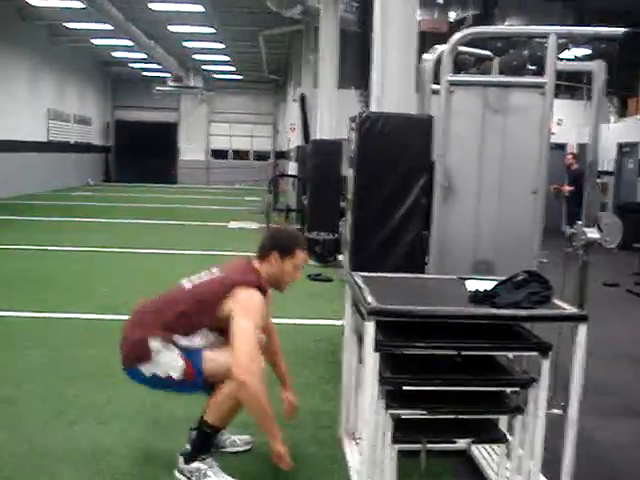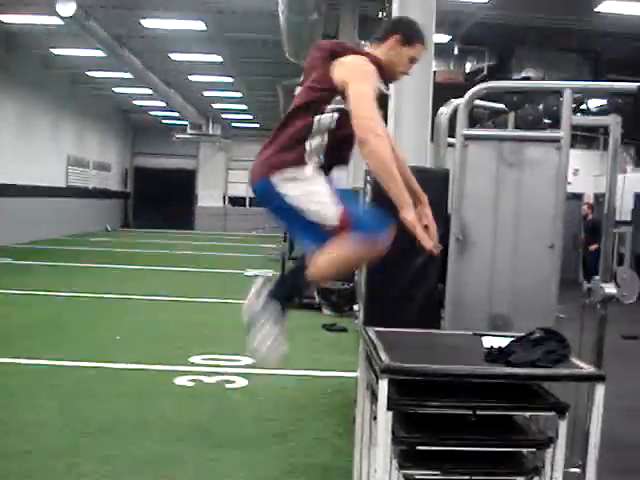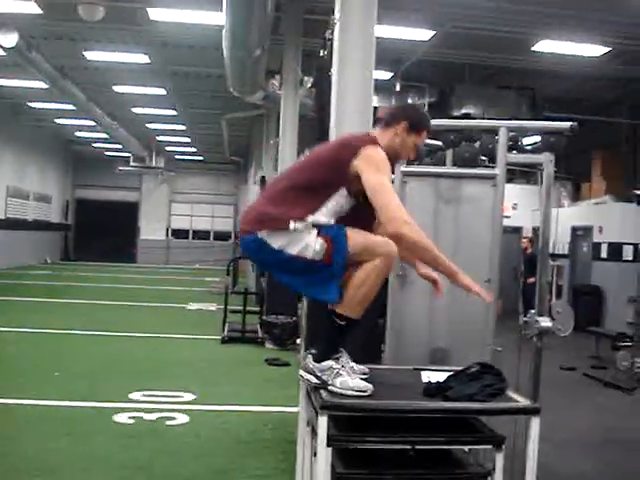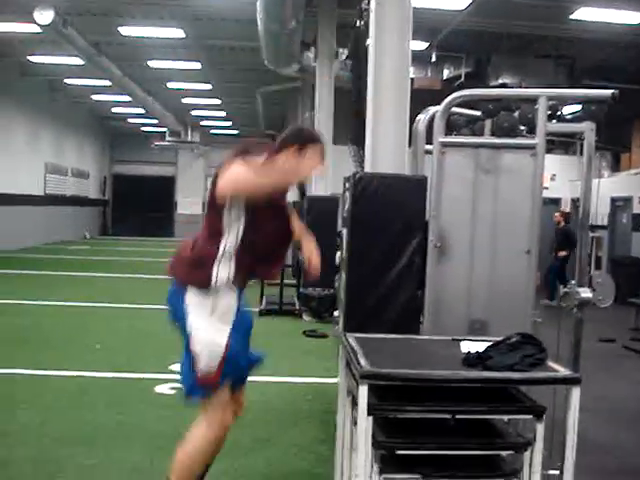
dt=0.7s
person 1, frame 1
left shoulder: (247, 275)
right shoulder: (248, 297)
left elbow: (268, 335)
right elbow: (246, 378)
left wrist: (287, 388)
right wrist: (274, 438)
left hip: (159, 338)
right hip: (146, 352)
left knee: (255, 344)
right knee: (246, 370)
left ankle: (207, 431)
right ankle: (193, 459)
person 1, frame 2
left shoulder: (360, 72)
right shoulder: (360, 67)
left elbow: (384, 146)
right elbow: (371, 139)
left wrist: (419, 197)
right wrist: (405, 206)
left hip: (296, 169)
right hip: (287, 171)
right knee: (375, 238)
right ankle: (275, 297)
person 1, frame 3
left shoulder: (358, 150)
right shoulder: (371, 154)
left elbow: (366, 225)
right elbow: (397, 226)
left wrist: (420, 266)
right wrist: (455, 273)
left hip: (269, 229)
right hip: (270, 232)
left knee: (363, 256)
right knee: (381, 254)
left ankle: (327, 352)
right ankle: (324, 360)
person 1, frame 4
left shoulder: (267, 181)
right shoulder: (246, 168)
right elbow: (229, 192)
left wrist: (306, 240)
right wrist: (296, 173)
left hip: (223, 291)
right hip: (204, 292)
left knee: (230, 405)
right knee: (217, 411)
